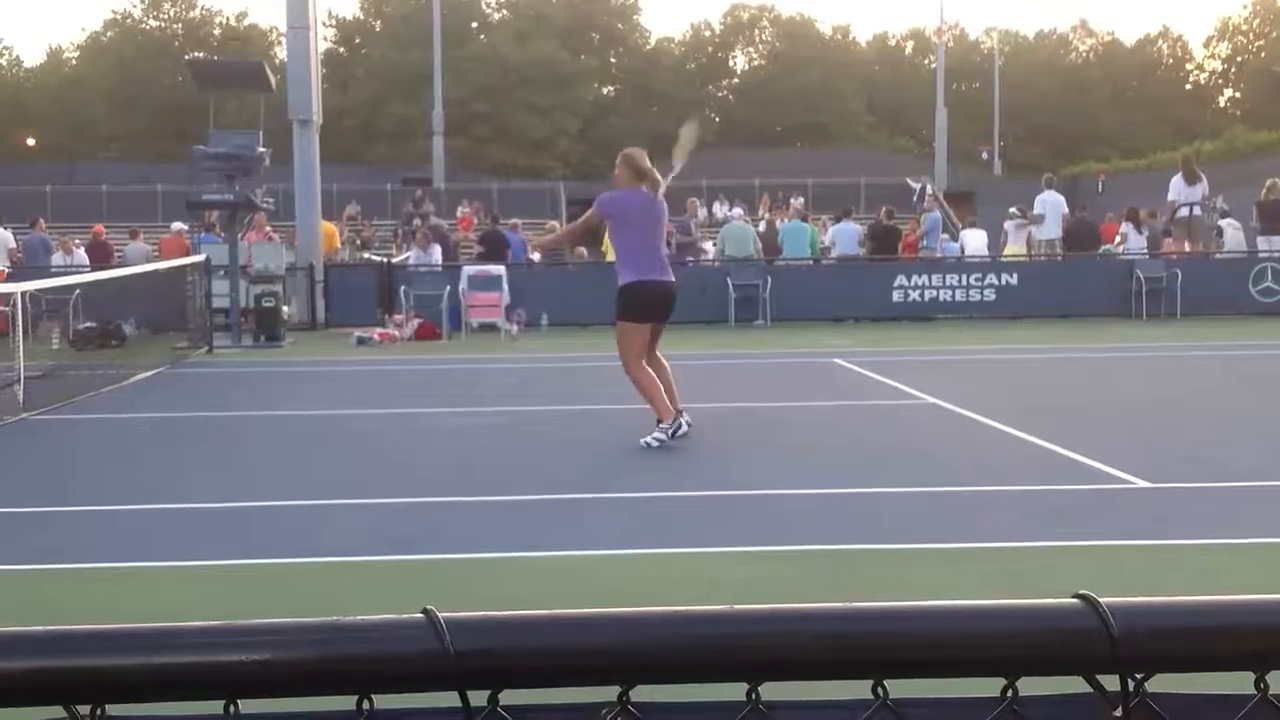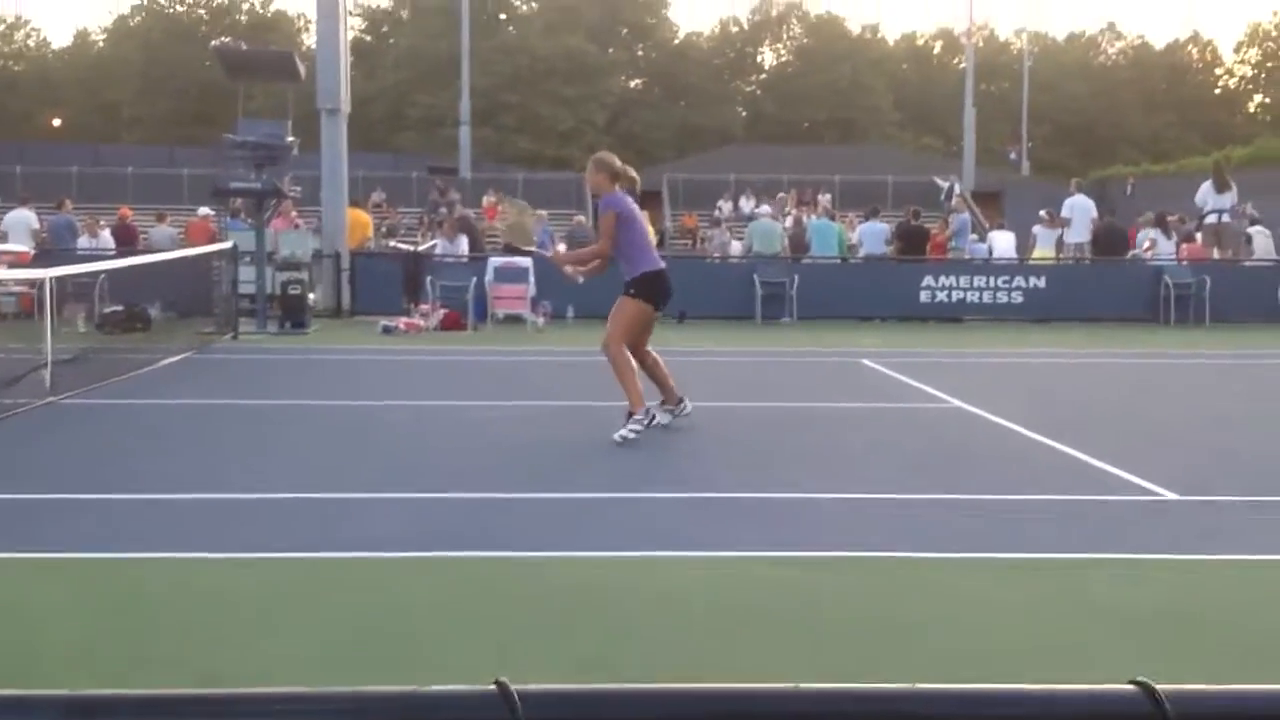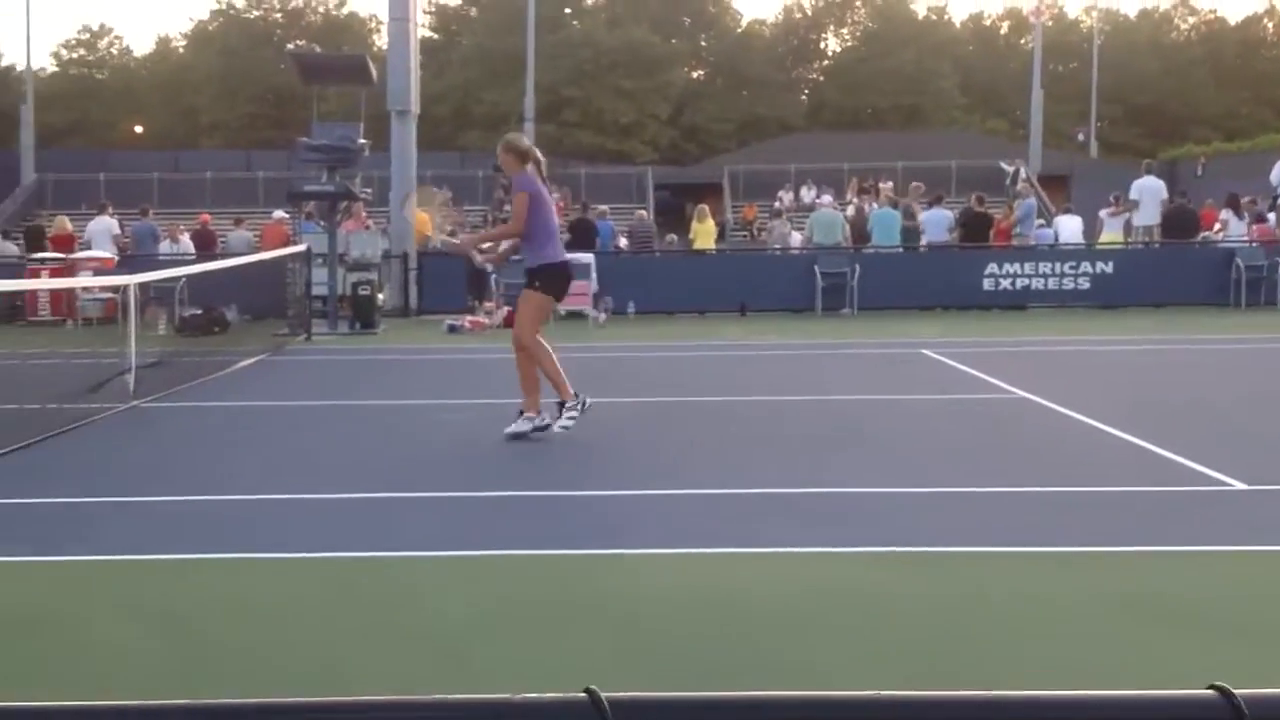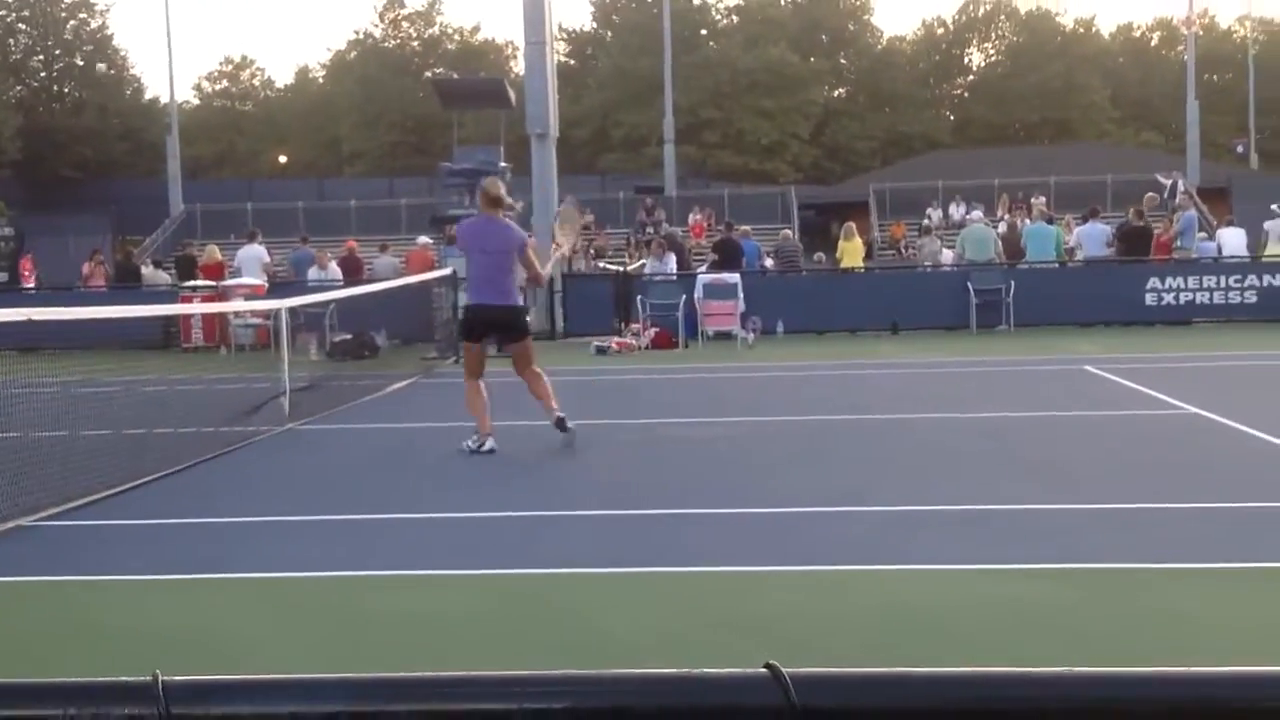
dt=1s
person 1, frame 1
left shoulder: (609, 201)
right shoulder: (657, 202)
left elbow: (575, 231)
left wrist: (542, 242)
left hip: (636, 290)
right hip: (665, 287)
left knee: (633, 364)
right knee: (648, 356)
left ankle: (668, 422)
right ankle: (676, 415)
person 1, frame 2
left shoulder: (610, 201)
right shoulder: (619, 200)
left elbow: (605, 247)
right elbow: (613, 251)
left wrist: (566, 258)
right wrist: (586, 270)
left hip: (646, 280)
right hip: (652, 279)
left knee: (613, 342)
right knee: (636, 347)
left ankle: (639, 412)
right ankle: (674, 402)
person 1, frame 3
left shoulder: (523, 182)
right shoulder: (534, 182)
left elbow: (516, 227)
left wrist: (476, 240)
right wrist: (495, 257)
left hip: (549, 269)
right hip: (545, 269)
left knee: (525, 337)
right knee: (525, 340)
left ankle: (571, 398)
right ankle: (534, 413)
person 1, frame 4
left shoulder: (465, 228)
right shoulder: (516, 234)
right elbow: (538, 278)
right wrist: (545, 272)
left hip: (477, 311)
right hip: (511, 311)
left knee: (473, 378)
right knee: (531, 372)
left ankle: (484, 436)
right ankle: (556, 414)
